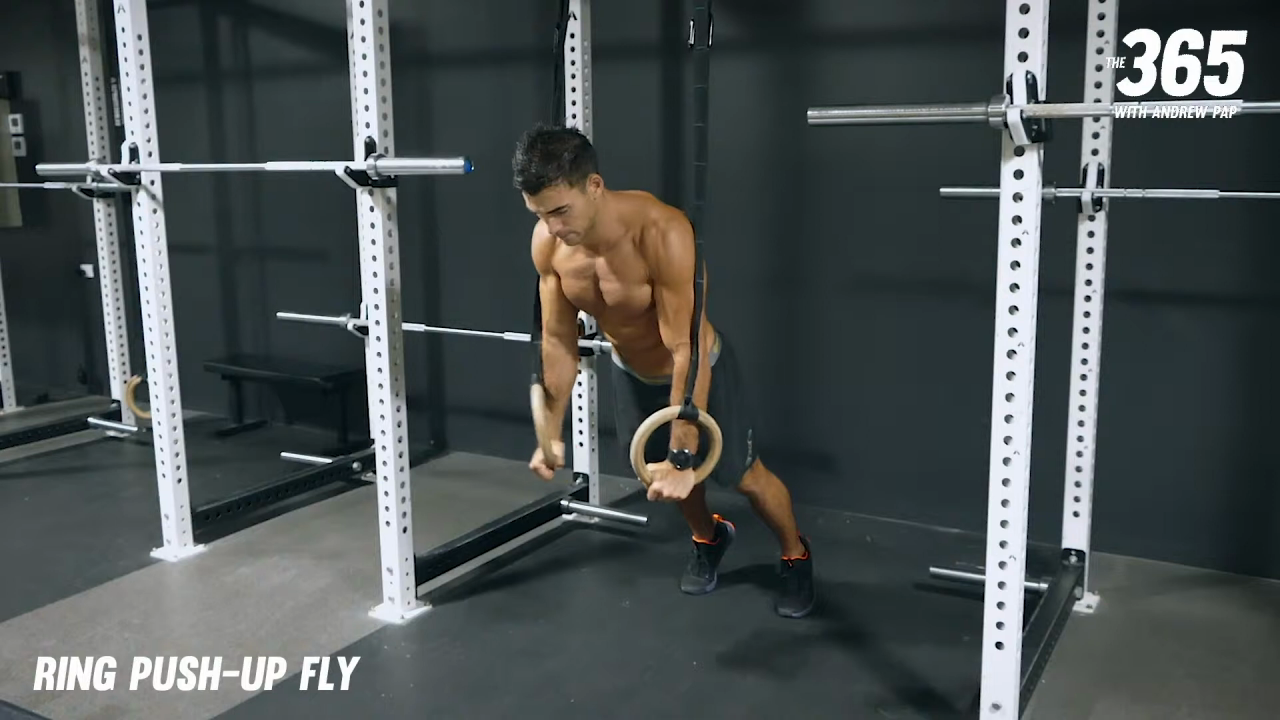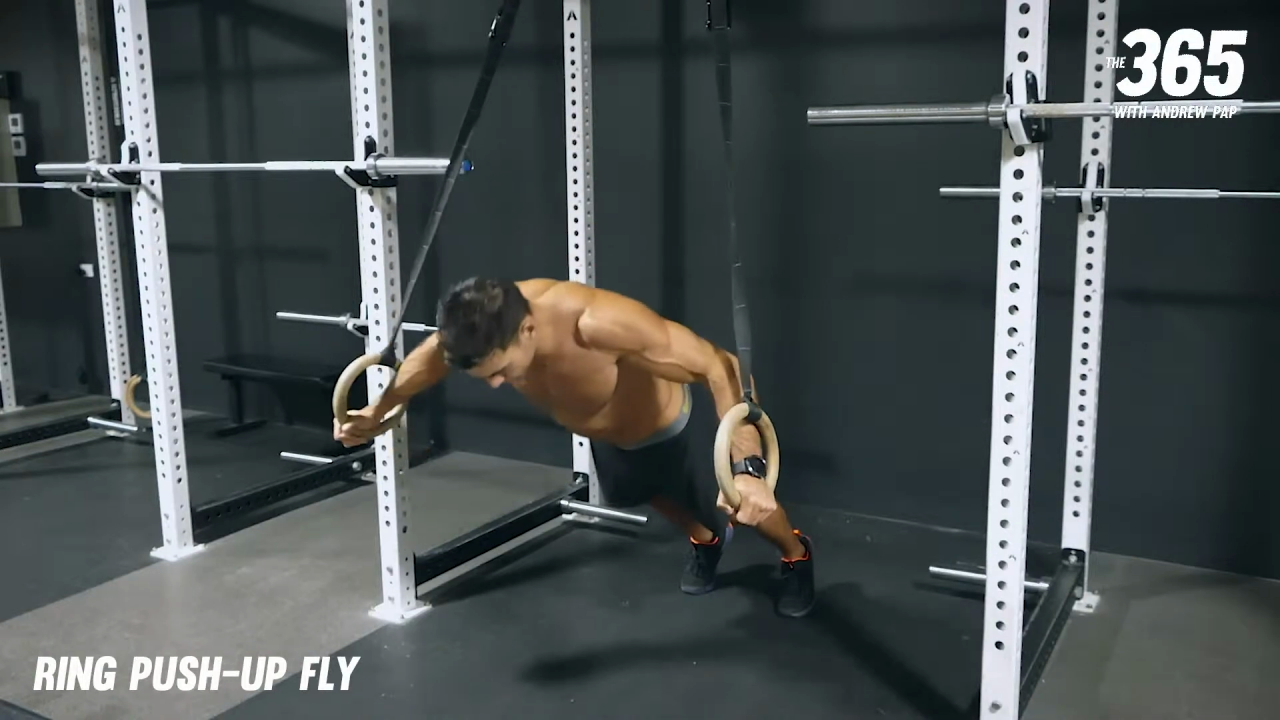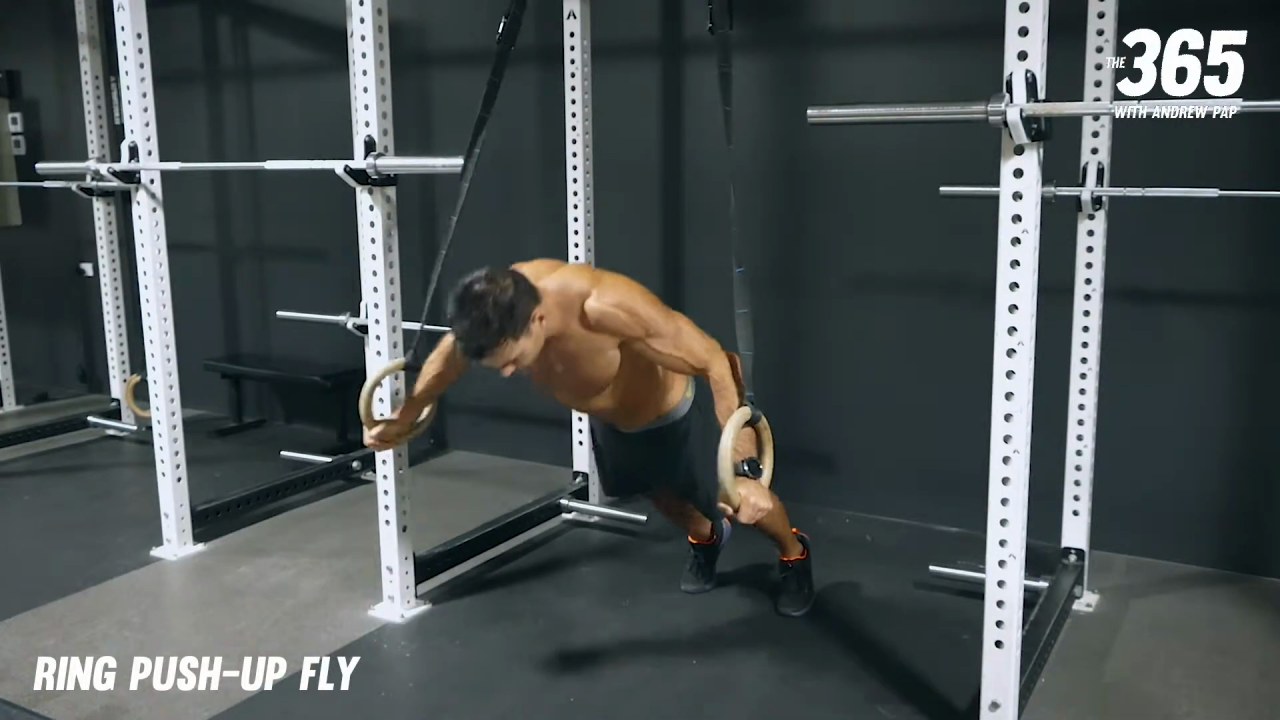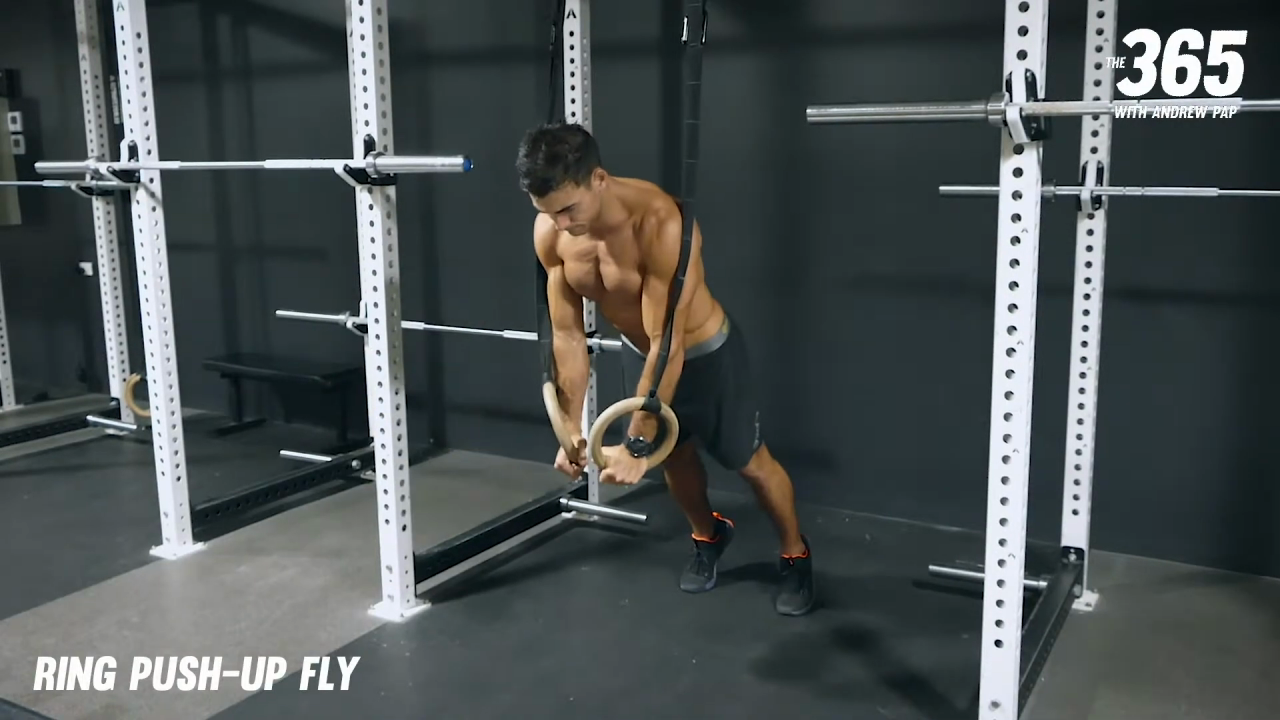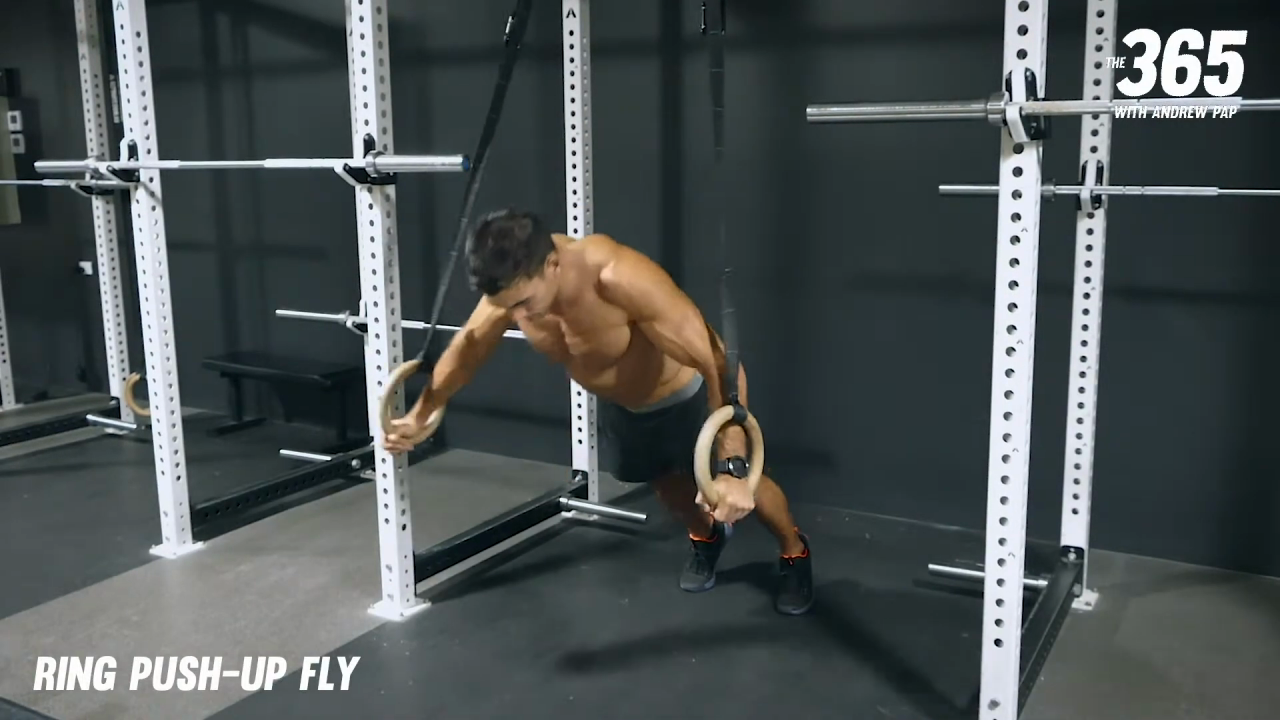
dt=1s
person 1, frame 1
left shoulder: (660, 232)
right shoulder: (547, 243)
left elbow: (684, 351)
right elbow: (559, 340)
left wrist: (682, 457)
right wrist: (553, 433)
left hip: (698, 370)
right hip: (631, 373)
left knee: (744, 475)
right knee: (661, 471)
left ankle: (796, 556)
right ankle: (709, 537)
person 1, frame 2
left shoulder: (597, 322)
right shoulder: (490, 325)
left elbow: (722, 367)
right elbow: (432, 354)
left wrist: (748, 468)
right wrist: (376, 412)
left hip: (671, 430)
right hip: (608, 439)
left knee: (739, 508)
right knee: (658, 500)
left ankle: (796, 555)
right ankle: (705, 541)
person 1, frame 3
left shoulder: (603, 306)
right shoulder: (496, 304)
left elbow: (719, 363)
right elbow: (452, 350)
right wrist: (404, 418)
left hip: (673, 416)
right hip: (610, 423)
left knee: (738, 499)
right knee: (659, 494)
left ankle: (795, 555)
right ankle: (704, 538)
person 1, frame 4
left shoulder: (661, 224)
right shoulder: (550, 232)
left elbow: (668, 346)
right elbow: (567, 334)
left wrist: (635, 445)
right wrist: (573, 428)
left hip: (705, 353)
right hip: (639, 352)
left knee: (749, 462)
right knee: (673, 454)
left ankle: (795, 555)
right ankle: (708, 535)
person 1, frame 5
left shoulder: (621, 278)
right shoulder: (514, 282)
left elbow: (718, 365)
right elbow: (468, 345)
left wrist: (733, 470)
right wrist: (421, 416)
left hip: (680, 398)
right hip: (618, 404)
left knee: (736, 489)
right knee: (664, 480)
left ankle: (795, 554)
right ankle: (706, 537)
